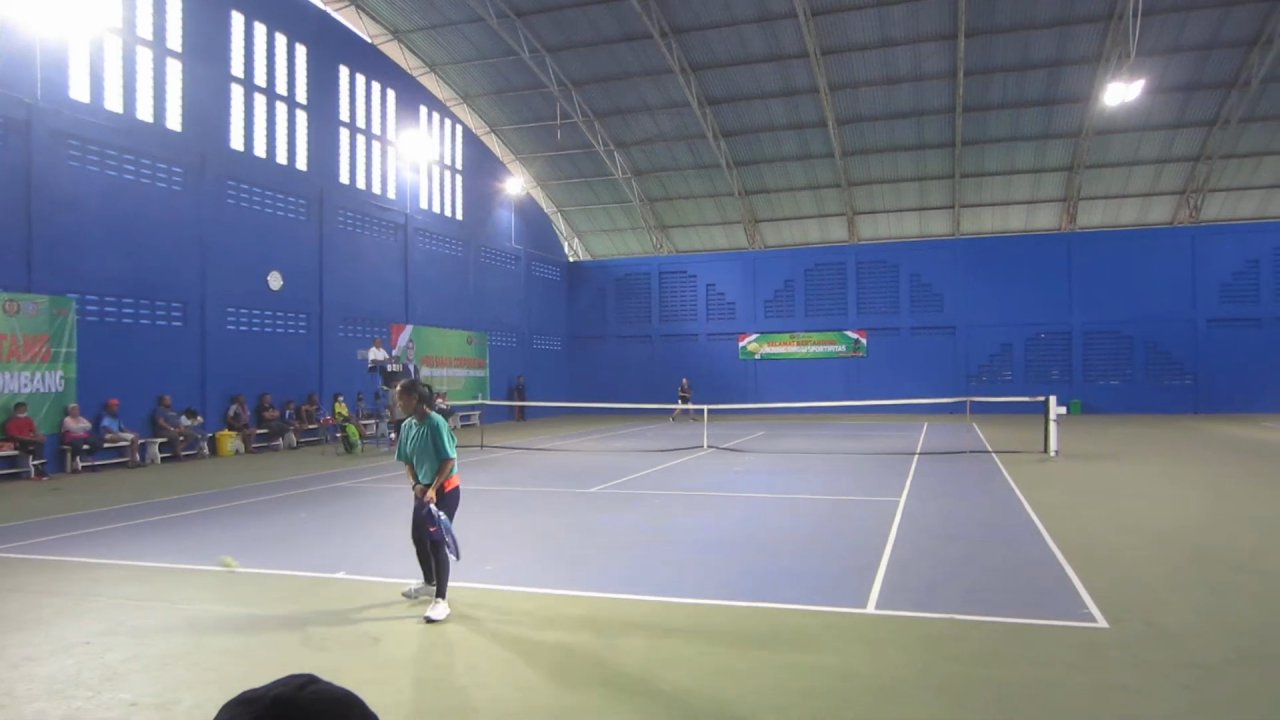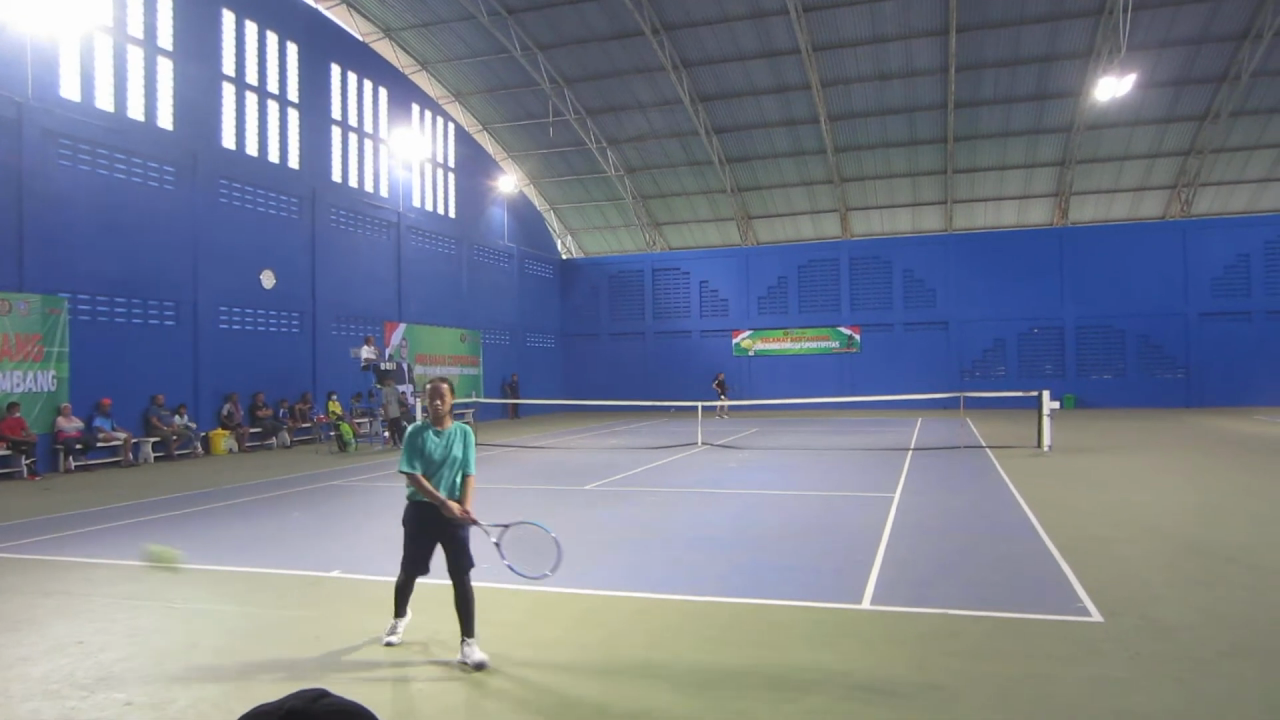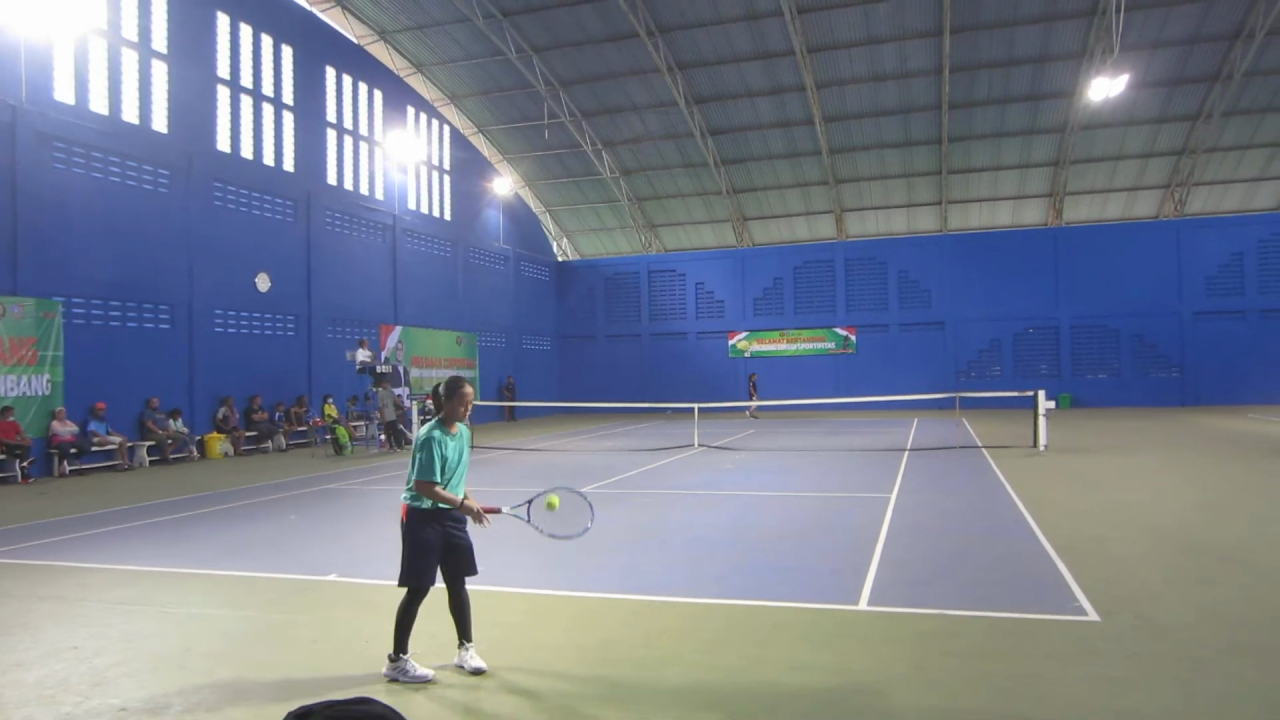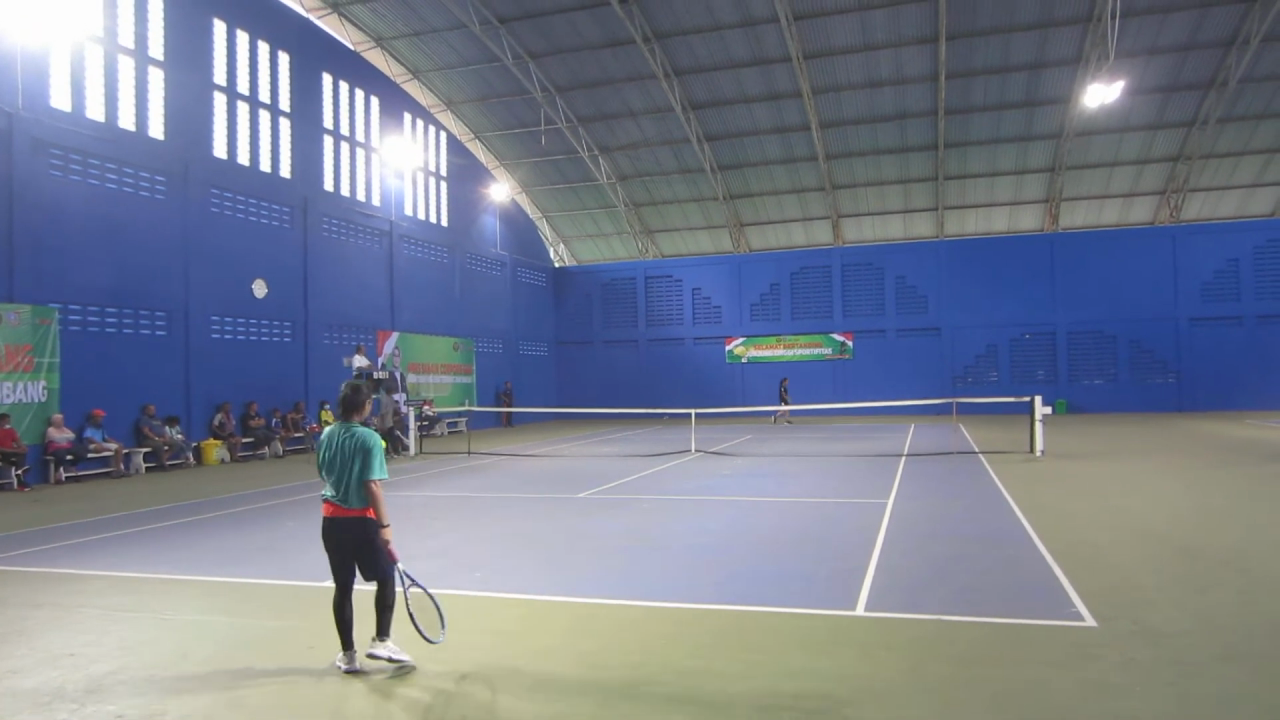
dt=1s
person 1, frame 1
left shoulder: (435, 422)
right shoulder: (407, 426)
left elbow: (450, 460)
right elbow: (407, 461)
left wrist: (433, 488)
right wrist: (416, 485)
left hip: (444, 489)
right hip: (426, 489)
left knee: (435, 543)
right knee: (419, 539)
left ankle: (440, 601)
right ankle: (429, 583)
person 1, frame 2
left shoulder: (464, 433)
right shoulder: (416, 433)
left elbow: (468, 475)
right elbow: (413, 476)
left wrist: (466, 506)
right wrist: (443, 503)
left hip: (454, 513)
right hip: (420, 510)
left knee: (461, 576)
right knee: (409, 572)
left ankle: (468, 643)
right ankle: (400, 618)
person 1, frame 3
left shoulder: (463, 433)
right shoulder: (431, 437)
right elbow: (425, 486)
left wrist: (467, 507)
right wrist: (463, 504)
left hip: (451, 517)
right hip: (422, 519)
left knee: (457, 584)
right knee: (417, 589)
left ankle: (465, 648)
right ankle: (397, 659)
person 1, frame 4
left shoulder: (326, 435)
right shoulder: (368, 438)
right elbow: (372, 486)
right wrist: (384, 525)
left hip: (332, 518)
right hip: (361, 519)
left knee: (343, 586)
right knee: (386, 578)
left ankle: (347, 654)
right ankle: (381, 641)
